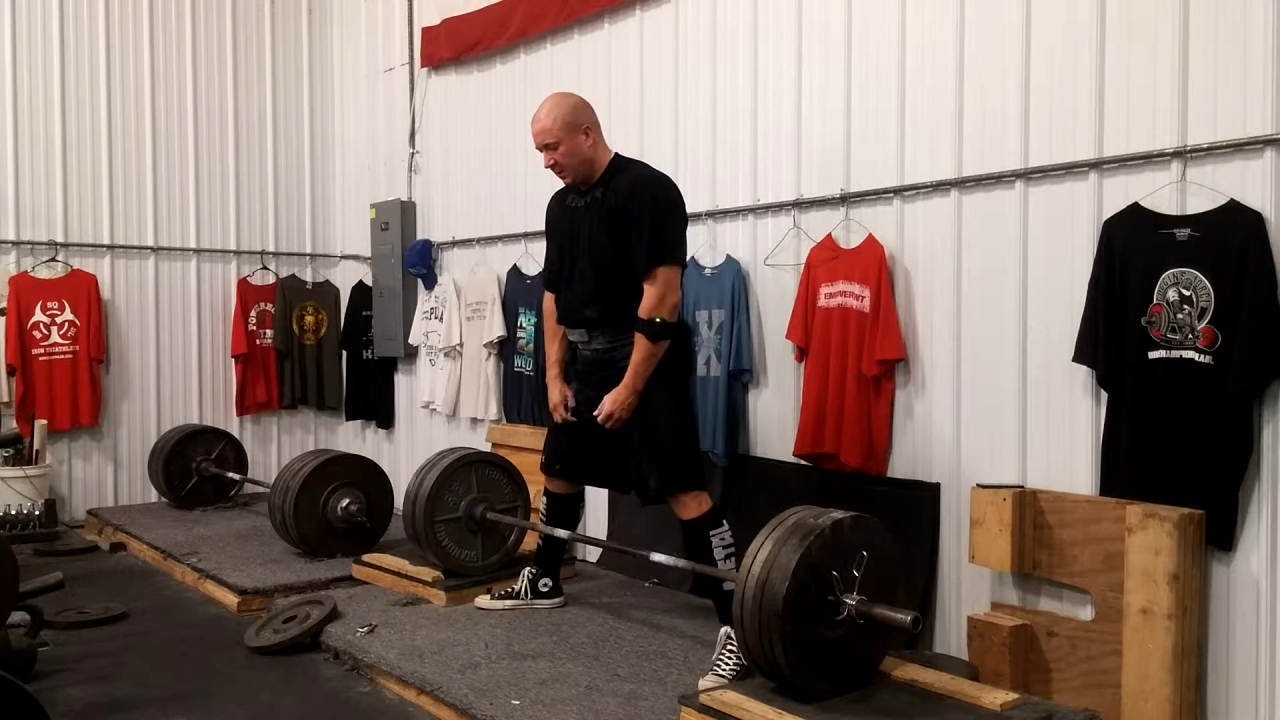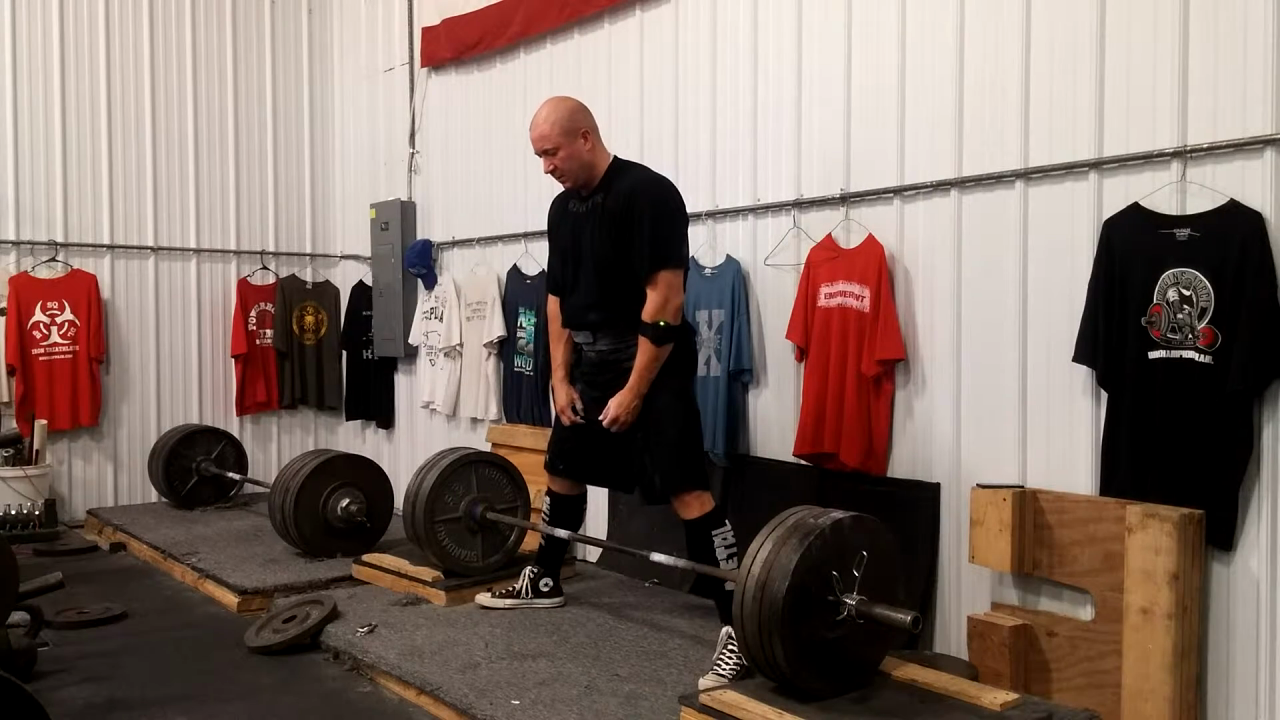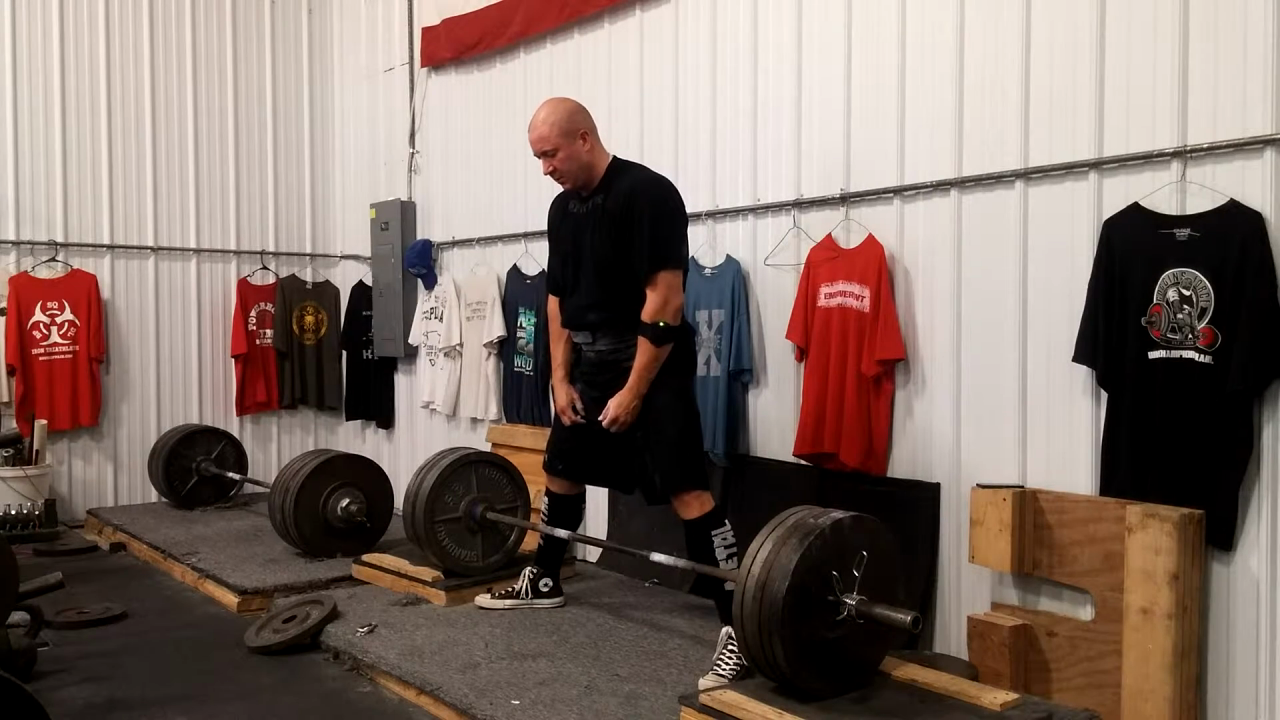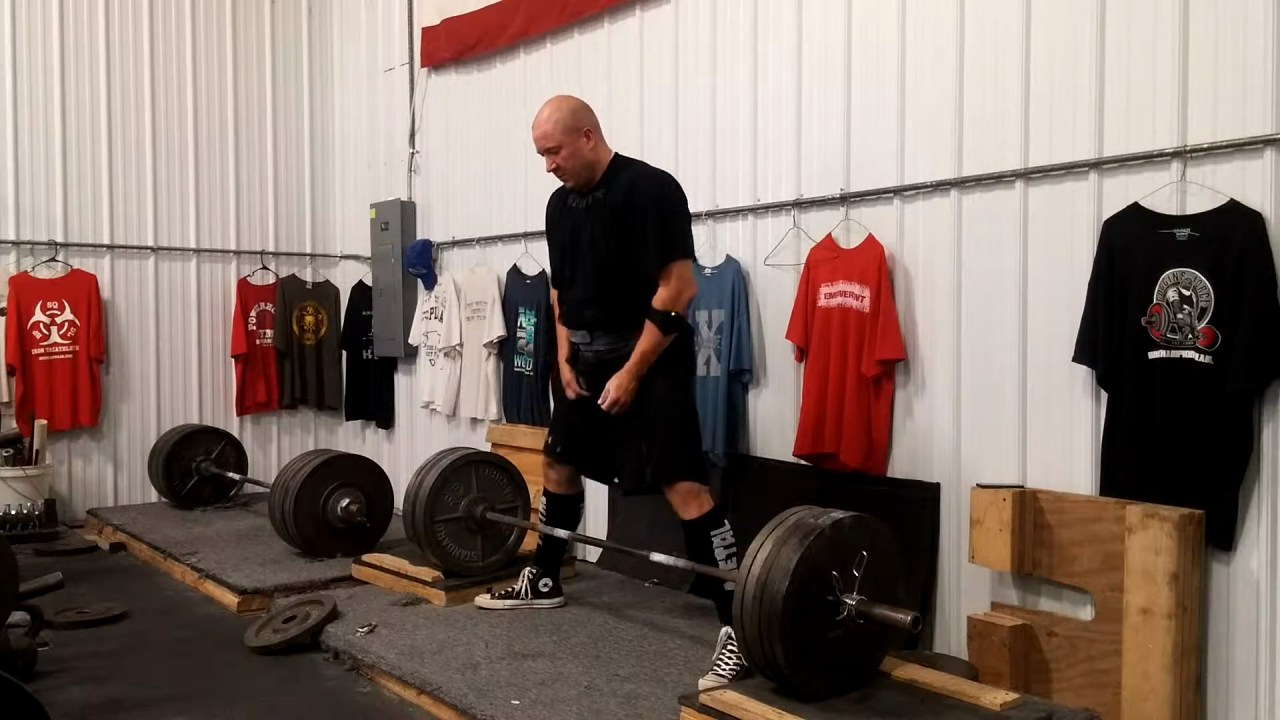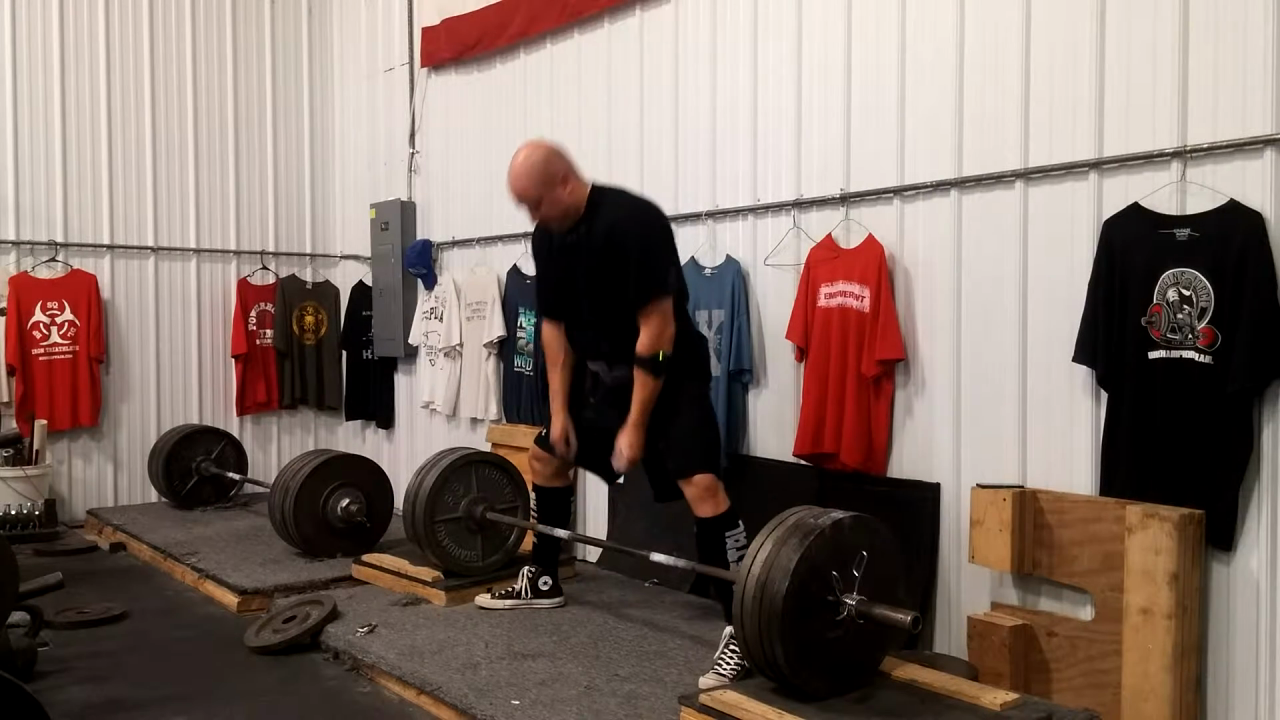
dt=0.3s
person 1, frame 1
left shoulder: (647, 190)
right shoulder: (561, 204)
left elbow: (662, 294)
right elbow: (554, 295)
left wrist: (630, 387)
right wrist: (555, 376)
left hip: (647, 364)
right hip: (585, 363)
left knee: (682, 490)
right knee: (559, 470)
left ankle: (735, 627)
right ankle: (543, 580)
person 1, frame 2
left shoulder: (647, 194)
right shoulder: (563, 208)
left elbow: (665, 299)
right elbow: (558, 299)
left wrist: (634, 392)
right wrist: (561, 379)
left hip: (652, 365)
right hip: (591, 364)
left knee: (685, 490)
right knee: (561, 469)
left ankle: (737, 627)
right ankle: (543, 578)
person 1, frame 3
left shoulder: (647, 193)
right shoulder: (563, 208)
left elbow: (665, 299)
right elbow: (559, 299)
left wrist: (634, 392)
right wrist: (561, 378)
left hip: (651, 364)
right hip: (590, 363)
left knee: (685, 491)
right knee: (560, 469)
left ankle: (737, 628)
right ankle: (543, 579)
person 1, frame 4
left shoulder: (649, 189)
right shoulder: (561, 204)
left elbow: (677, 287)
left wrist: (632, 372)
right wrist: (564, 356)
left hip: (648, 358)
right hip: (587, 360)
left knee: (682, 486)
right knee: (558, 463)
left ankle: (737, 627)
right ankle: (543, 580)
person 1, frame 5
left shoulder: (633, 222)
right shoulder: (548, 237)
left elbow: (658, 327)
right elbow: (553, 324)
left wrist: (636, 427)
right wrist: (558, 407)
left hip: (667, 374)
right hip: (598, 372)
left knee: (700, 484)
right knee: (545, 455)
left ankle: (740, 628)
right ankle: (543, 579)
